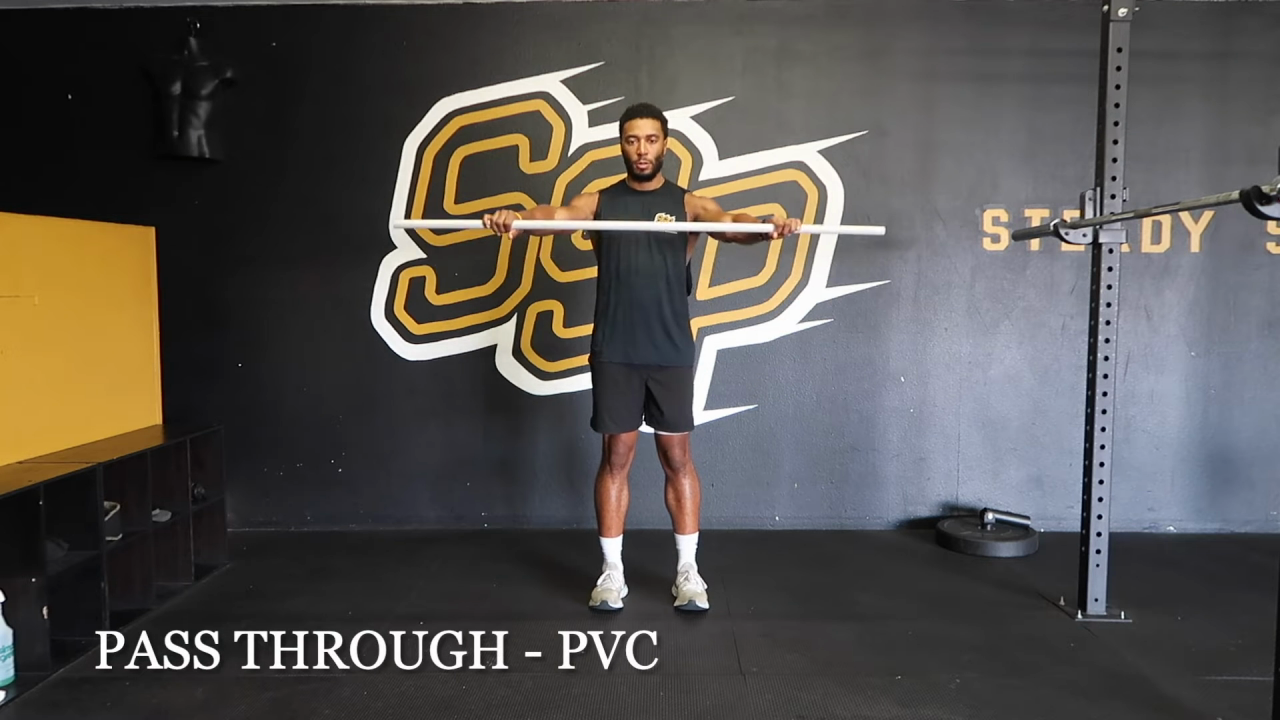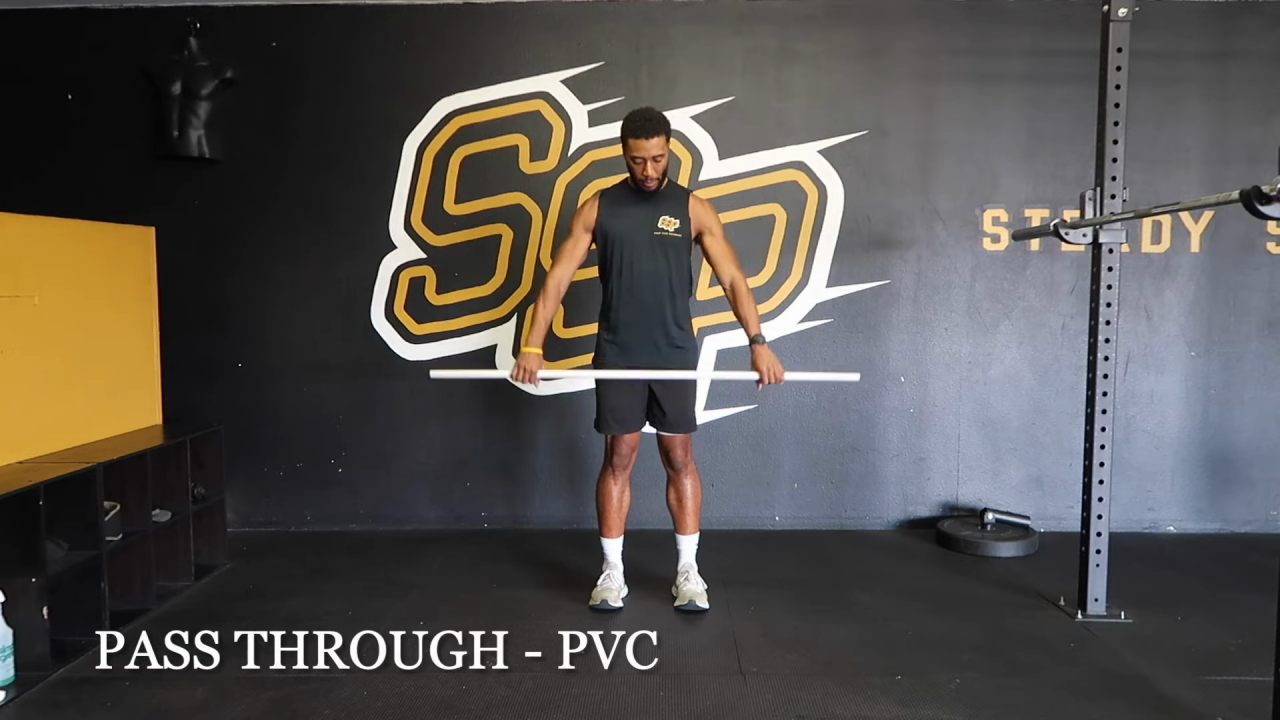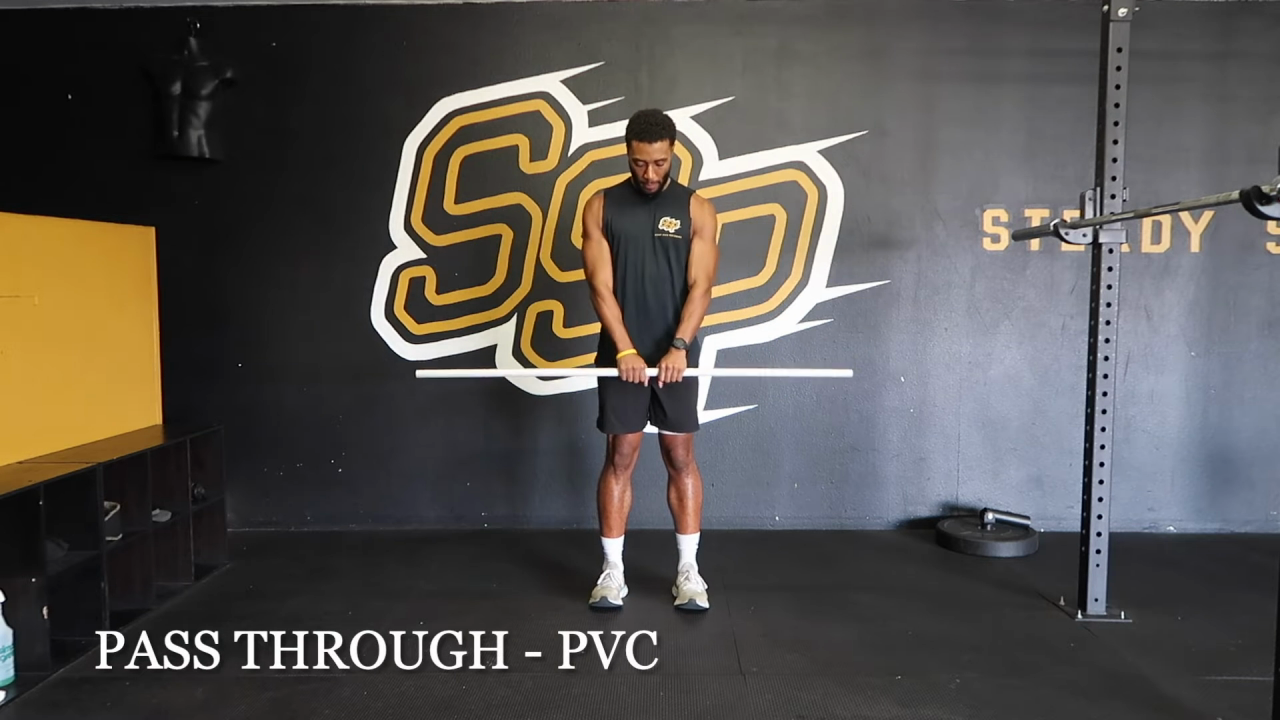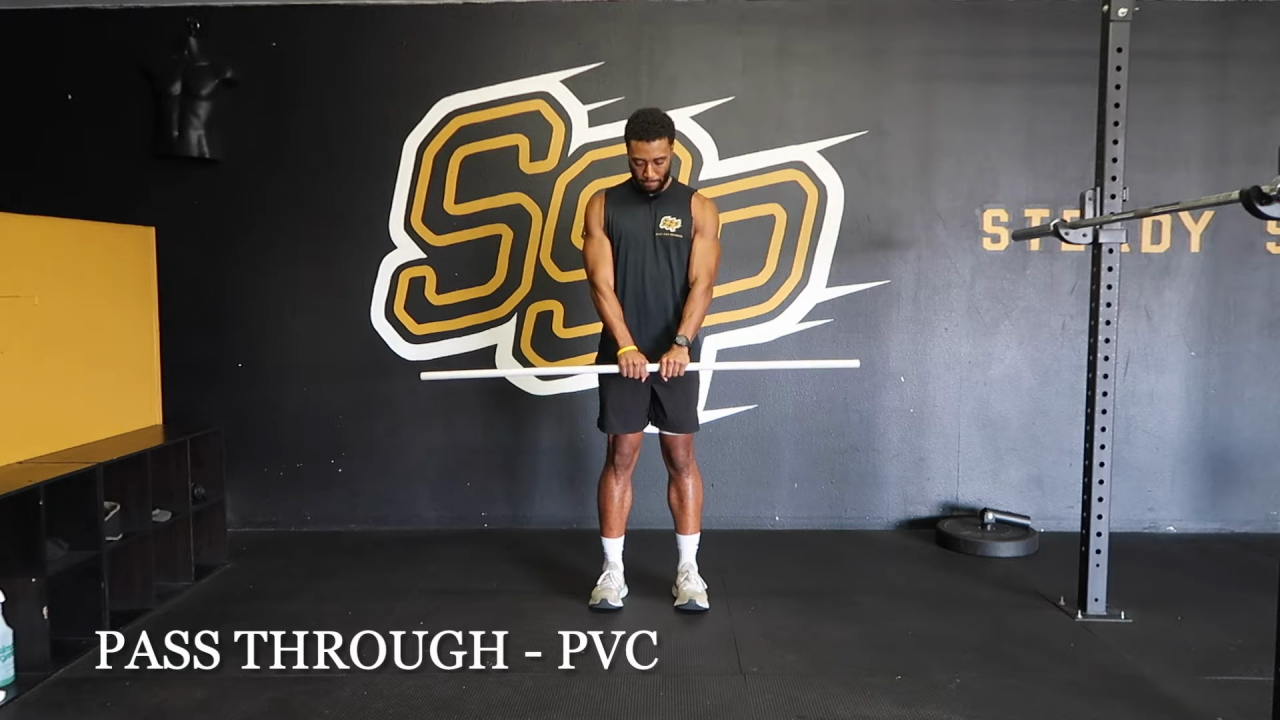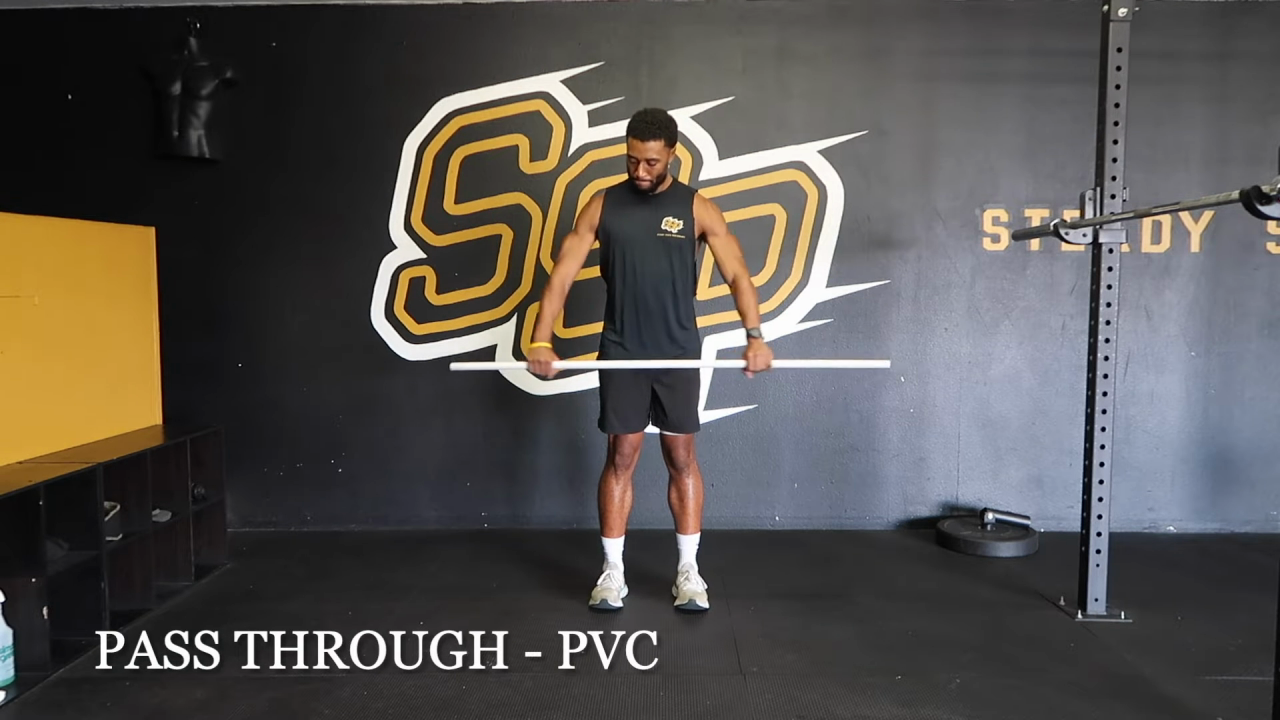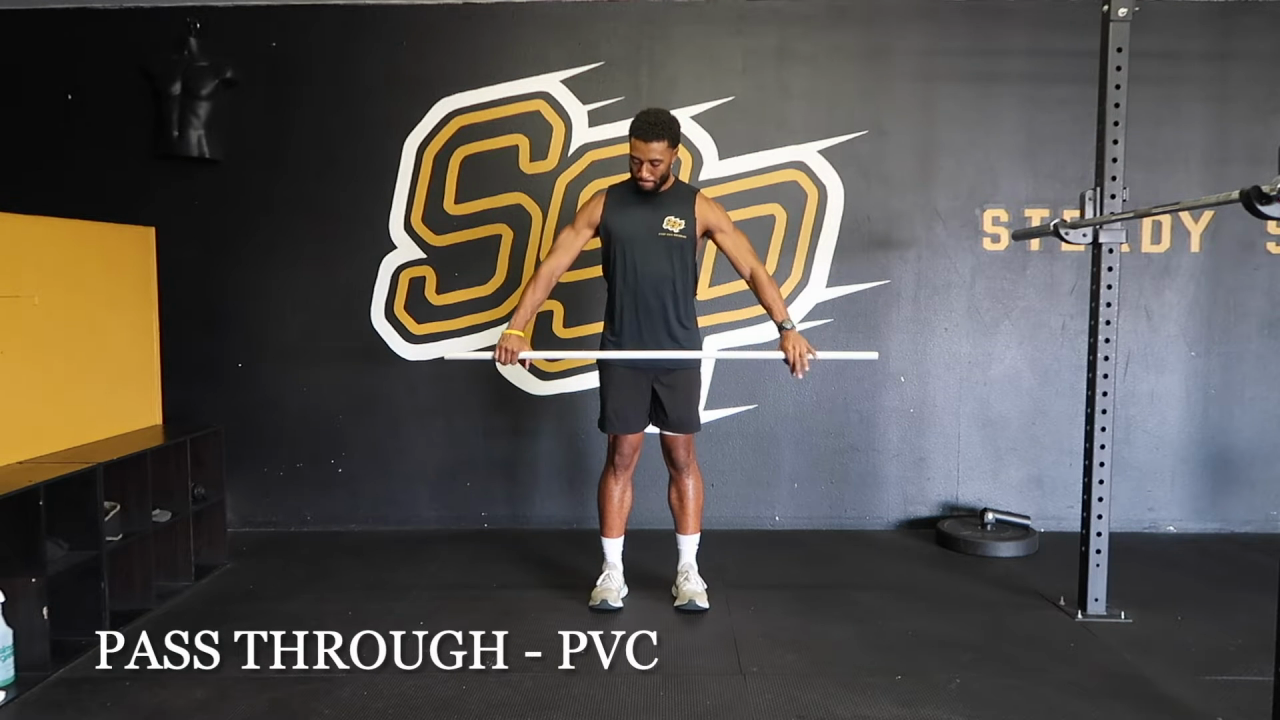
dt=0.5s
person 1, frame 1
left shoulder: (689, 203)
right shoulder: (598, 201)
left elbow: (730, 222)
right elbow: (554, 215)
left wrist: (767, 223)
right wrist: (517, 217)
left hip: (671, 353)
right hip: (614, 353)
left knee: (678, 458)
right knee: (615, 458)
left ankle: (687, 571)
right ankle: (612, 572)
person 1, frame 2
left shoulder: (694, 208)
right shoulder: (598, 207)
left elbow: (732, 277)
right elbow: (559, 274)
left wrist: (758, 341)
right wrist: (533, 342)
left hip: (675, 355)
right hip: (617, 356)
left knee: (679, 459)
right knee: (618, 459)
left ankle: (688, 571)
right ankle: (612, 571)
person 1, frame 3
left shoulder: (696, 209)
right shoulder: (601, 206)
left elbow: (700, 286)
right elbow: (601, 287)
left wrist: (679, 347)
right wrist: (625, 351)
left hip: (675, 354)
right hip: (622, 354)
left knee: (680, 457)
right knee: (619, 458)
left ankle: (688, 570)
right ankle: (612, 570)
person 1, frame 4
left shoulder: (698, 207)
right shoulder: (603, 206)
left elbow: (701, 284)
right elbow: (602, 284)
left wrist: (681, 343)
right wrist: (627, 347)
left hip: (676, 354)
right hip: (622, 354)
left knee: (681, 458)
right knee: (620, 458)
left ankle: (688, 570)
right ankle: (612, 571)
person 1, frame 5
left shoulder: (697, 208)
right shoulder: (602, 204)
left elbow: (737, 274)
right elbow: (562, 275)
left wrist: (755, 337)
right wrist: (541, 339)
left hip: (678, 354)
right hip: (621, 354)
left knee: (682, 458)
right knee: (620, 458)
left ankle: (688, 570)
right ankle: (612, 571)
person 1, frame 6
left shoulder: (699, 207)
right shoulder: (604, 203)
left elbow: (752, 268)
right elbow: (552, 266)
left wrist: (786, 328)
right wrist: (516, 327)
left hip: (678, 354)
right hip: (621, 353)
left knee: (682, 458)
right knee: (620, 458)
left ankle: (688, 571)
right ankle: (612, 572)
